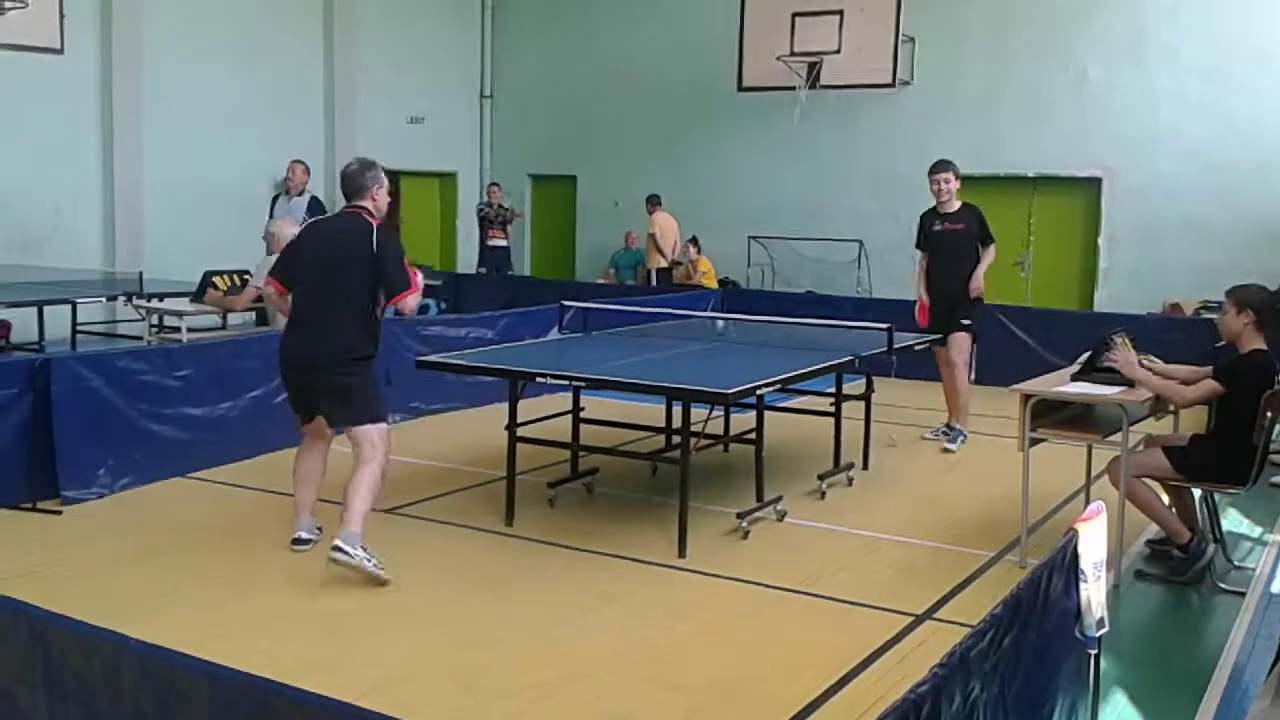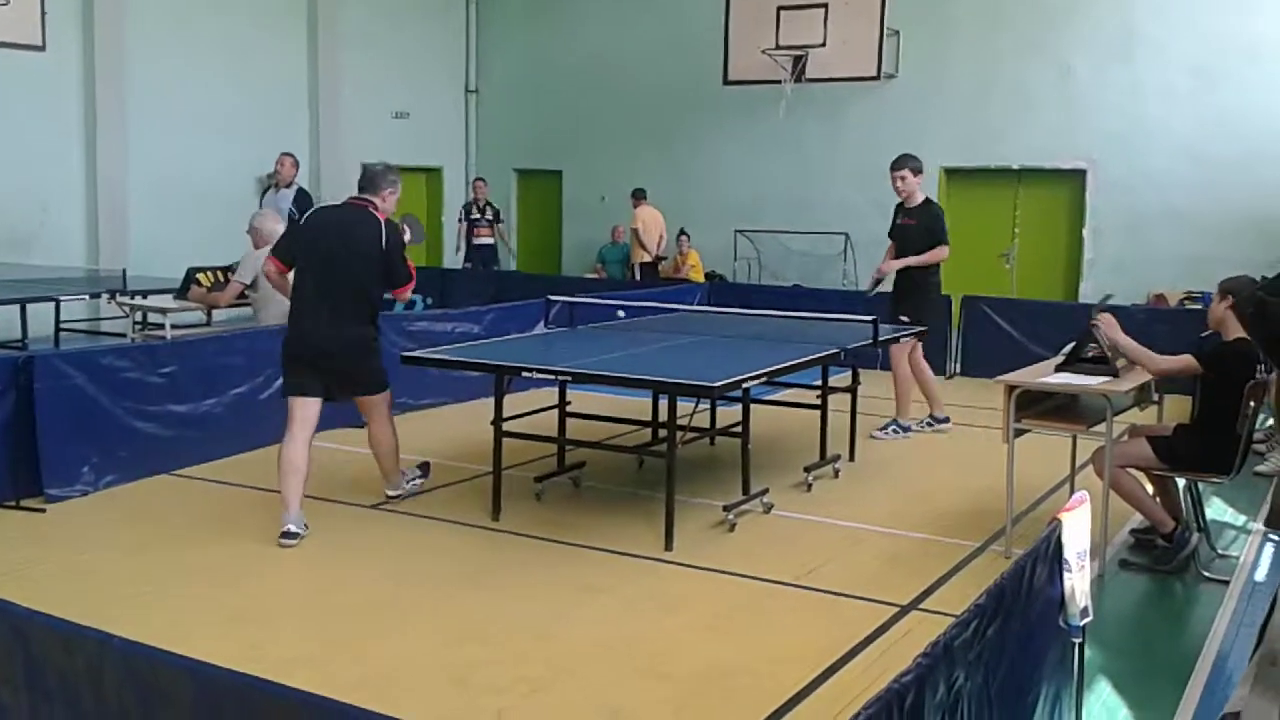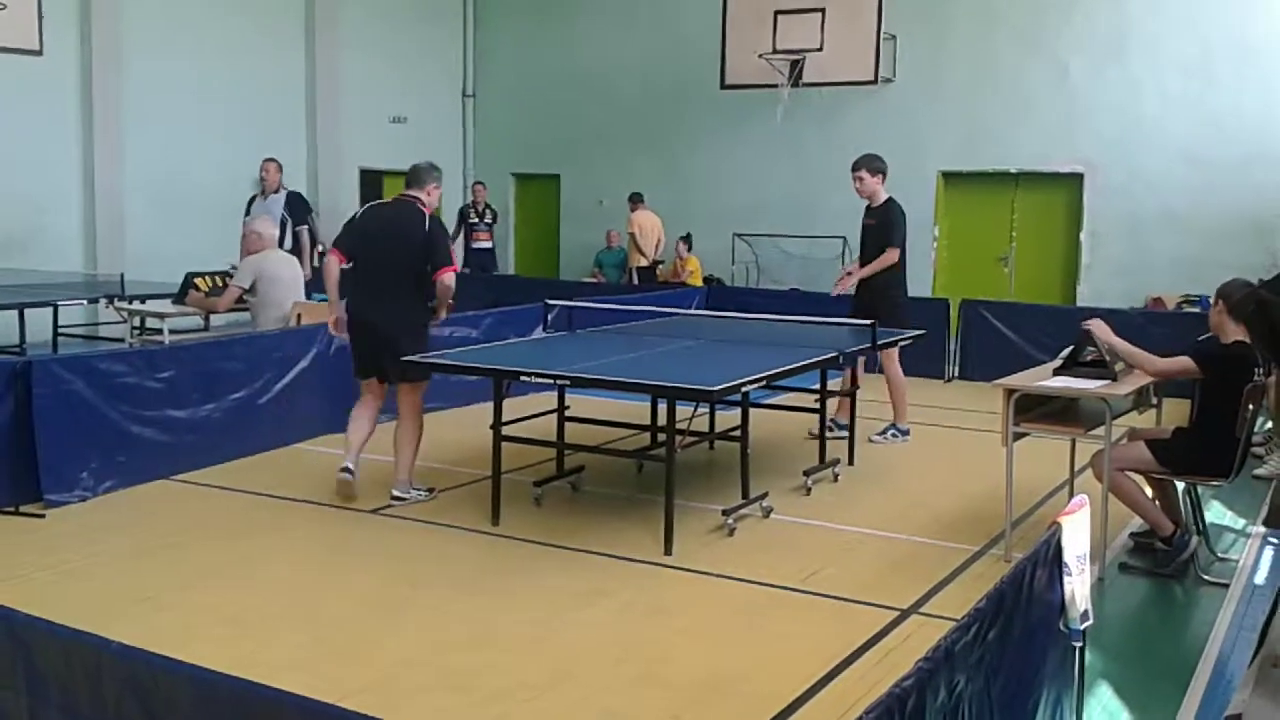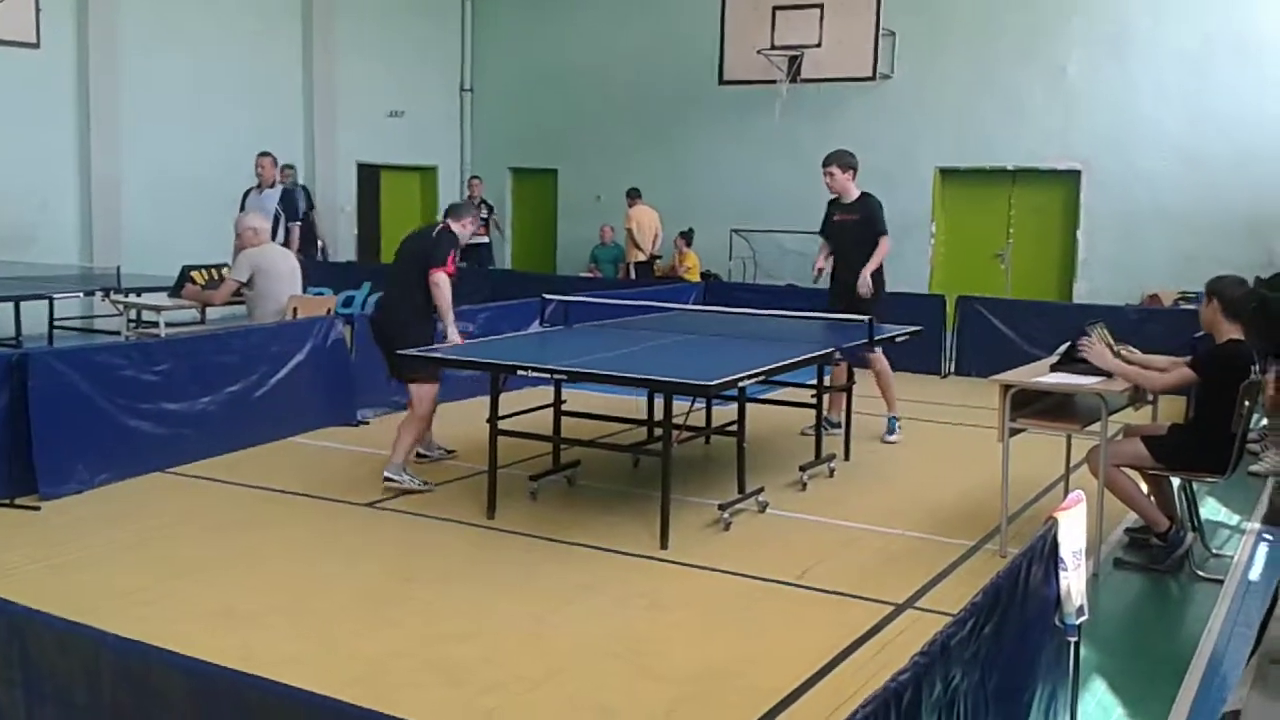
dt=0.4s
person 1, frame 1
left shoulder: (311, 230)
right shoulder: (379, 236)
left elbow: (272, 292)
right elbow: (406, 305)
right wrist: (416, 283)
left hip: (298, 356)
right hip: (348, 360)
left knee: (315, 437)
right knee: (373, 452)
left ankle: (303, 529)
right ankle: (350, 540)
person 1, frame 2
left shoulder: (315, 217)
right shoulder: (385, 231)
left elbow: (272, 269)
right elbow: (403, 291)
right wrist: (402, 252)
left hip: (303, 339)
right hip: (353, 341)
left knee: (299, 427)
right knee: (378, 412)
left ankle: (291, 520)
right ankle: (396, 482)
person 1, frame 3
left shoulder: (367, 213)
right shoulder: (430, 223)
left elbow: (332, 261)
right elbow: (445, 281)
left wrist: (335, 308)
right wrist: (440, 308)
left hip: (362, 321)
right hip: (405, 324)
left knee: (369, 398)
right knee: (410, 406)
left ankle: (349, 463)
right ankle: (402, 486)
person 1, frame 4
left shoulder: (422, 235)
right shoulder: (446, 236)
right elbow: (437, 280)
right wrist: (450, 328)
left hip: (388, 320)
right hip: (407, 324)
left knee: (423, 384)
right knee: (426, 396)
left ankle: (425, 446)
right ankle: (393, 470)
person 2, frame 1
left shoulder: (1249, 366)
left elbow: (1185, 398)
right elbow: (1198, 374)
left wrist: (1137, 374)
right wrist: (1153, 368)
left hip: (1228, 461)
right hip: (1231, 451)
left knee: (1120, 468)
right knee: (1154, 443)
left ankle: (1189, 545)
right ankle: (1190, 535)
person 2, frame 2
left shoulder: (1229, 353)
right shoulder: (1244, 350)
left elbow: (1161, 368)
right elbow: (1179, 364)
left wrist: (1116, 336)
right wrist: (1130, 354)
left hip: (1212, 450)
right hip: (1217, 440)
left knee: (1104, 458)
right knee: (1138, 433)
left ankle: (1173, 534)
right ankle: (1174, 524)
person 2, frame 3
left shoulder: (1227, 356)
right shoulder: (1247, 353)
left elbow: (1158, 368)
right elbow: (1176, 367)
left wrist: (1111, 339)
right wrist: (1134, 355)
left hip: (1210, 453)
right hip: (1218, 444)
left knee: (1103, 461)
right knee: (1137, 437)
left ankle: (1173, 537)
right ankle: (1174, 528)
person 2, frame 4
left shoulder: (1225, 355)
right shoulder: (1237, 350)
left elbow: (1159, 384)
right elbow: (1177, 364)
left wrist: (1110, 364)
right wrist: (1131, 358)
left hip: (1207, 449)
right hip: (1211, 439)
left knee: (1099, 457)
right knee: (1133, 433)
left ankle: (1168, 533)
right ankle: (1168, 524)
person 3, frame 1
left shoulder: (972, 214)
right shoulder: (927, 219)
left elbow: (990, 248)
left wrist: (980, 272)
right wrist: (921, 287)
left hip: (966, 299)
right hip: (938, 300)
left knee: (957, 359)
right knee: (945, 364)
left ankle: (960, 428)
right ankle: (954, 424)
person 3, frame 2
left shoulder: (932, 211)
right shoulder: (899, 210)
left elbow: (942, 252)
left wrist: (901, 263)
right wrist: (885, 265)
left hip: (923, 294)
right hip: (903, 292)
left knee: (898, 352)
right knee: (913, 357)
left ankle: (903, 421)
right ankle: (939, 415)
person 3, frame 3
left shoulder: (893, 211)
right shoulder: (869, 210)
left elbow: (892, 255)
left wrist: (856, 276)
right wrist: (855, 266)
left hip: (888, 298)
right hip: (867, 298)
left knee: (888, 360)
right knee: (852, 357)
left ankle: (901, 426)
right ankle: (840, 421)
person 3, frame 4
left shoulder: (869, 205)
right shoulder: (832, 208)
left elbow: (884, 244)
left wrist: (866, 272)
right wrist: (822, 261)
left hip: (865, 292)
right hip: (839, 292)
left knee: (872, 354)
left ankle: (893, 415)
right ankle: (833, 419)
